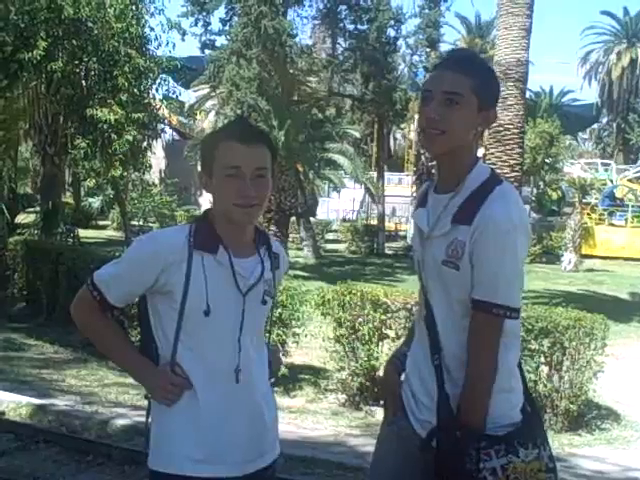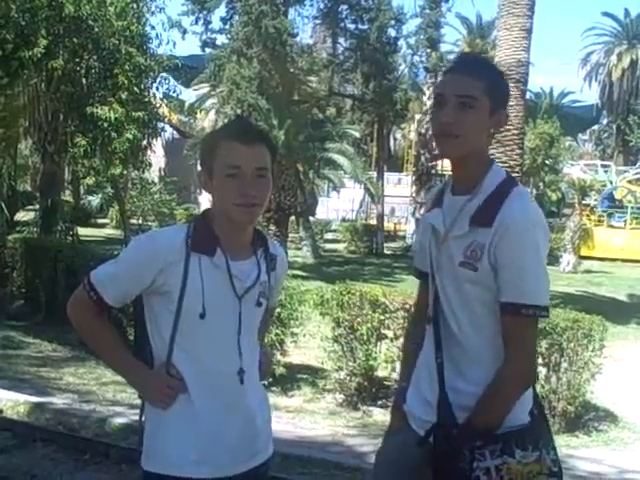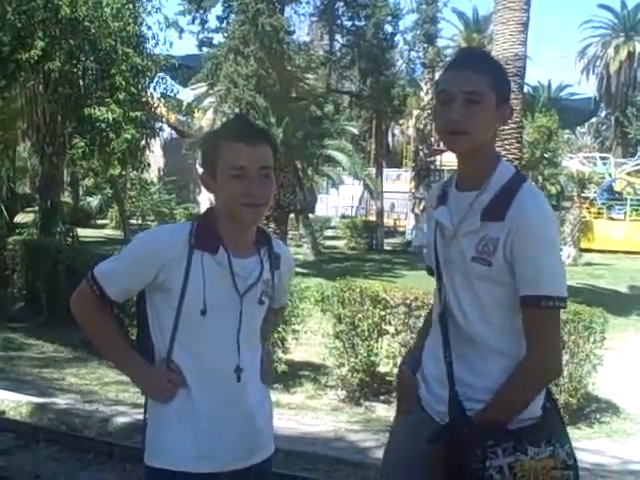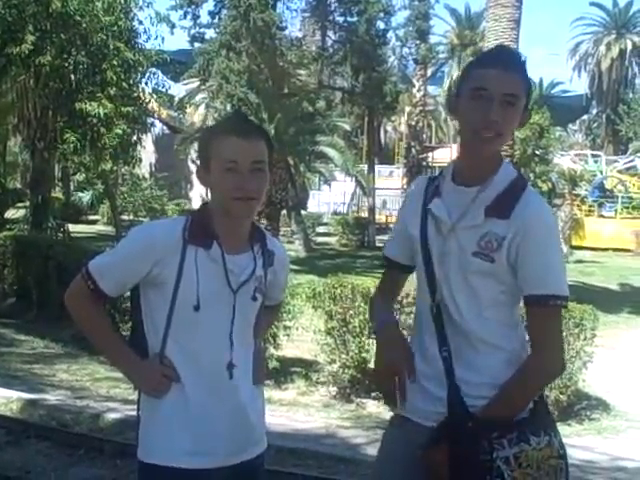
dt=0.5s
person 1, frame 1
left shoulder: (497, 214)
right shoulder: (427, 201)
left elbow: (484, 356)
right wrist: (396, 365)
left hip: (480, 426)
right hip: (415, 411)
person 1, frame 2
left shoulder: (515, 217)
right shoulder: (436, 207)
left elbow: (522, 364)
right wrist: (401, 398)
left hip: (487, 430)
right hip: (420, 418)
person 1, frame 3
left shoulder: (526, 210)
right shoulder: (439, 200)
left elbow: (546, 359)
left wrist: (476, 432)
right wrist: (411, 364)
left hip: (500, 426)
right hip: (429, 409)
person 1, frame 4
left shoulder: (530, 214)
right shoulder: (421, 196)
left elbow: (549, 357)
right elbow: (384, 294)
right wrist: (386, 332)
left hip: (493, 424)
right hip: (416, 412)
person 2, frame 1
left shoulder: (274, 257)
right shoulder: (163, 249)
right elbow: (86, 308)
left wrist: (267, 355)
right wrist: (146, 373)
left hip: (259, 450)
person 2, frame 2
left shoulder: (274, 258)
right shoulder: (159, 250)
right elbow: (82, 309)
left wrist: (253, 353)
right wrist: (140, 377)
left hip: (252, 451)
person 2, frame 3
left shoulder: (278, 258)
right shoulder: (163, 246)
right elbow: (85, 303)
left wrist: (261, 350)
right wrist: (141, 372)
left hip: (254, 448)
person 2, frame 4
left shoulder: (273, 255)
right shoulder: (157, 240)
right elbow: (80, 297)
left wrist: (253, 346)
right wrist: (133, 366)
left hip: (246, 444)
